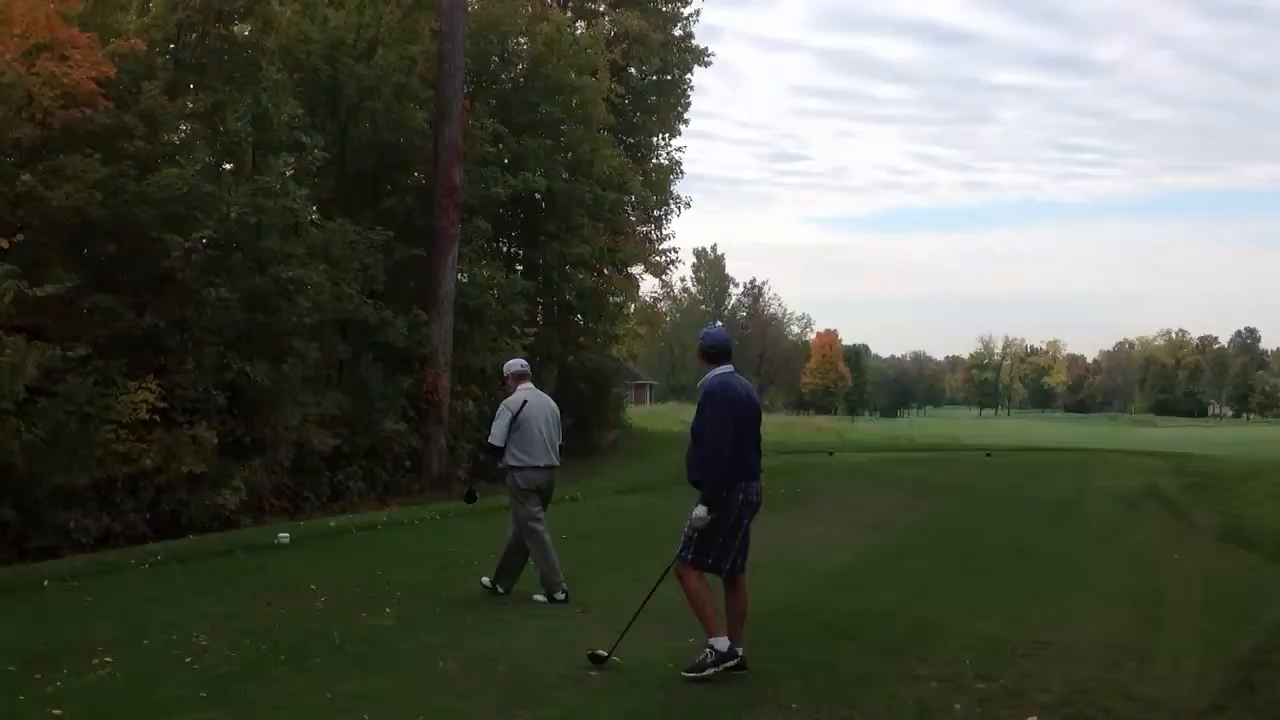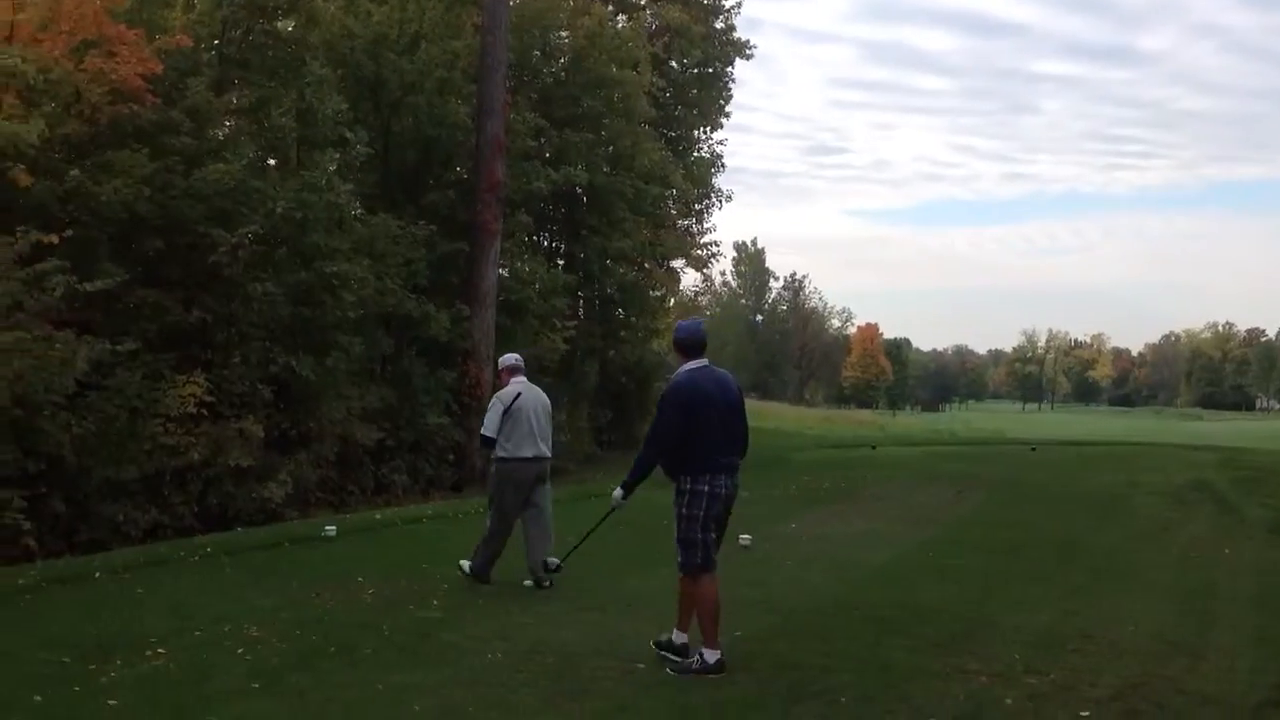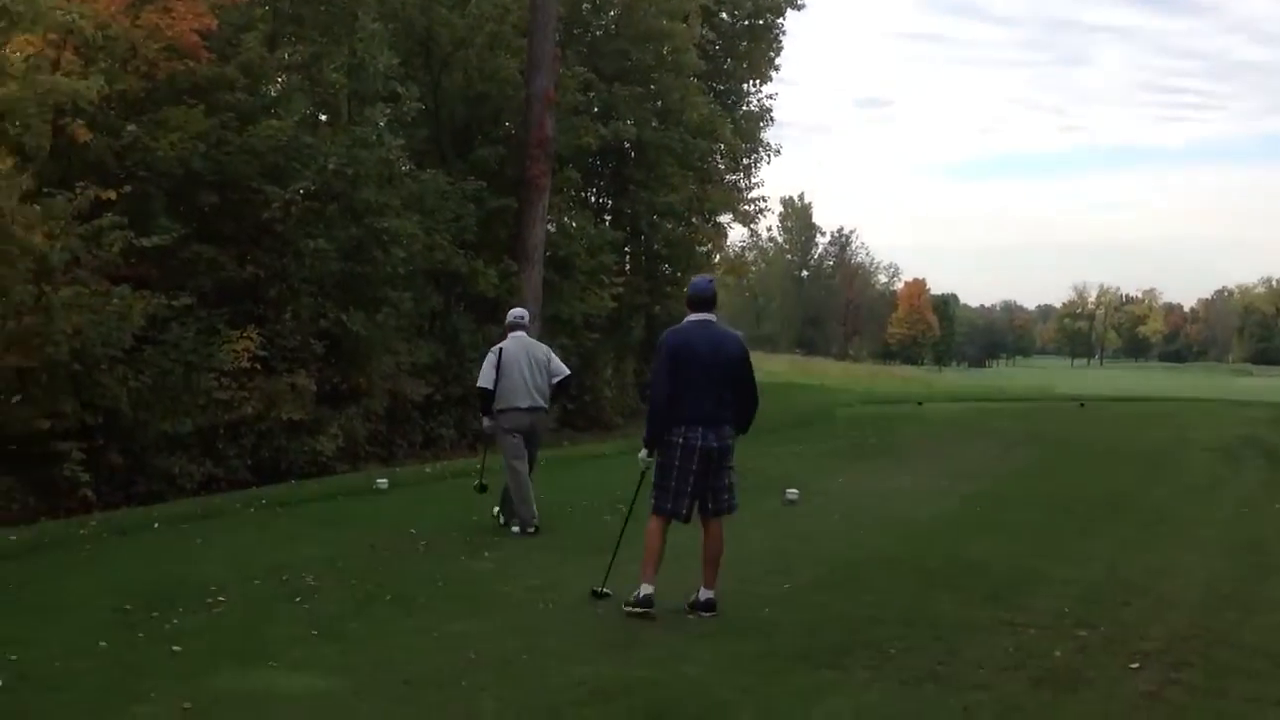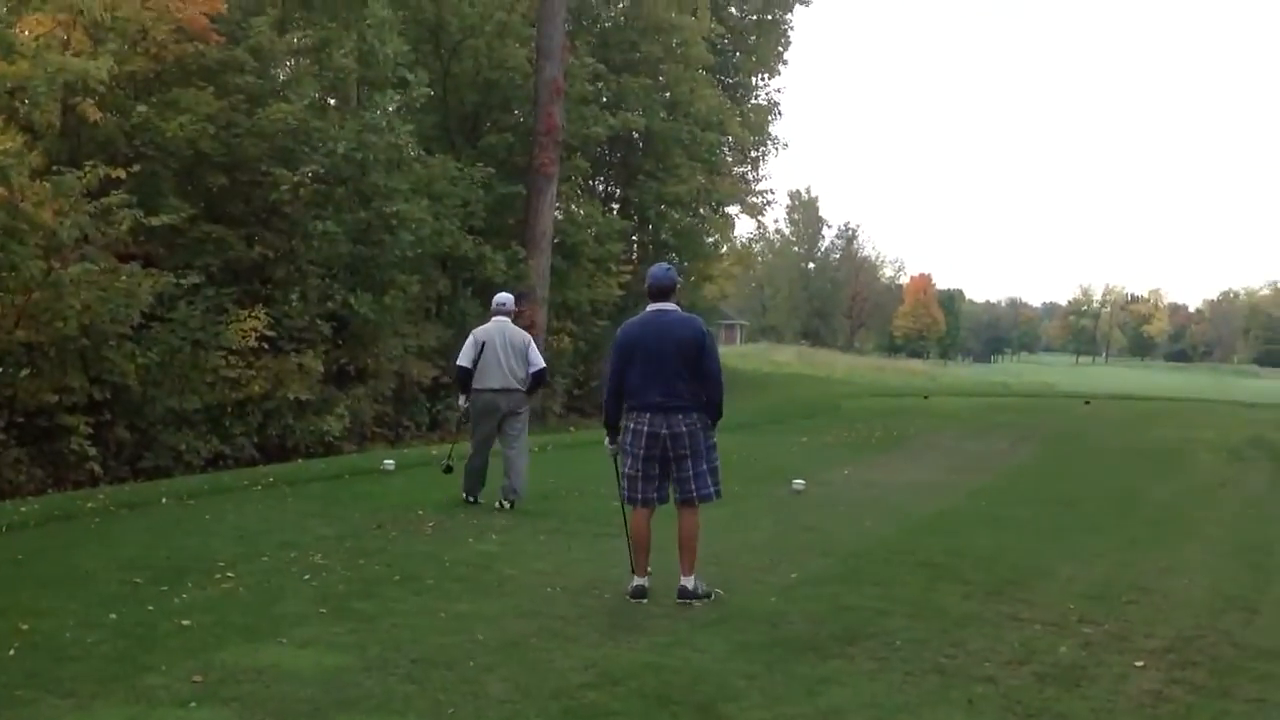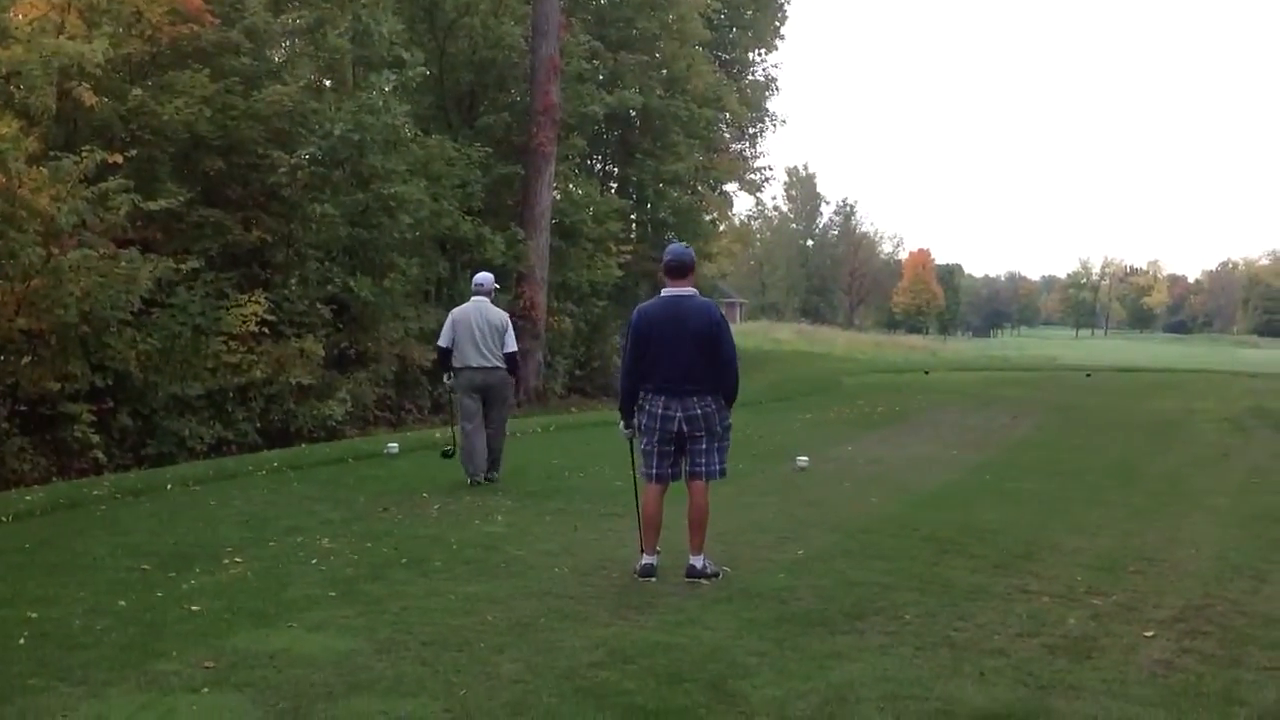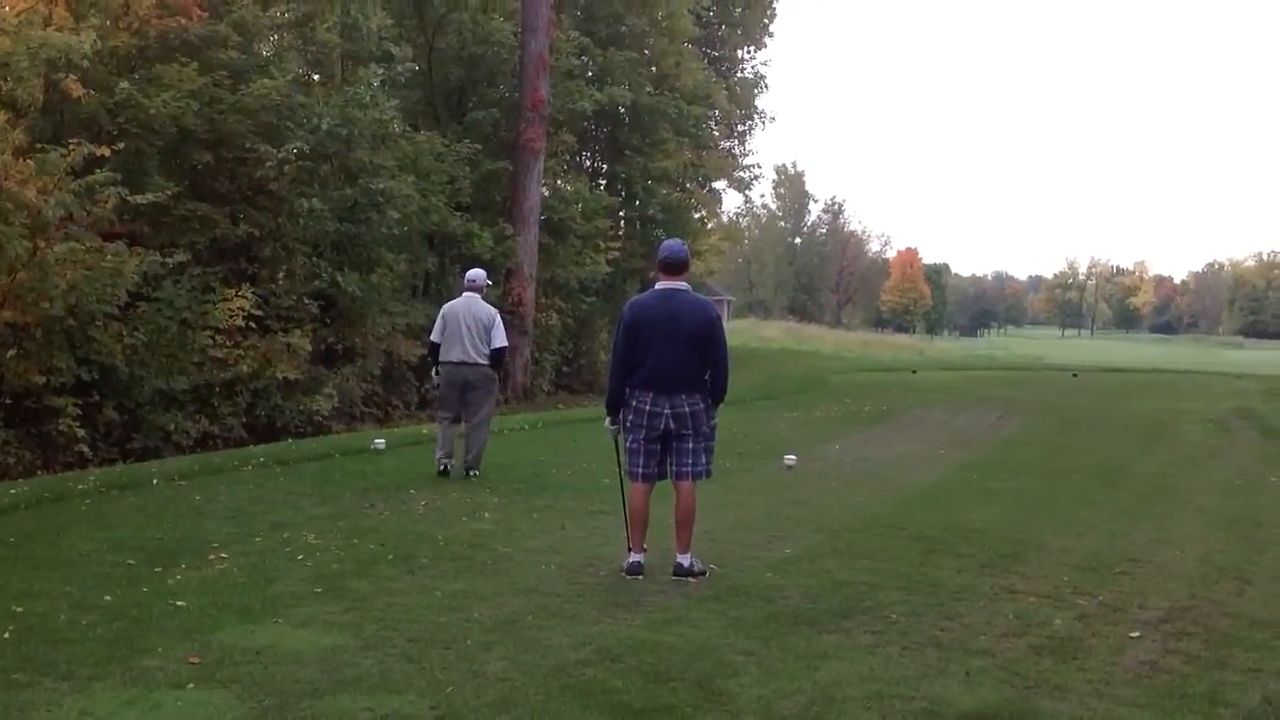
dt=0.7s
person 1, frame 1
left shoulder: (715, 390)
right shoulder: (744, 388)
left elbow: (718, 452)
left wrist: (707, 502)
left hip: (725, 493)
right hip: (746, 489)
left knee: (688, 565)
right knee: (733, 572)
left ankle: (719, 644)
right ankle: (733, 649)
person 1, frame 2
left shoulder: (680, 388)
right shoulder: (728, 381)
left elbow: (657, 444)
right elbow: (741, 436)
left wrist: (627, 486)
left hip: (697, 483)
right hip: (726, 481)
left knee: (700, 568)
right knee: (695, 564)
left ankle: (711, 655)
right ankle: (678, 638)
person 1, frame 3
left shoulder: (673, 339)
right shoulder: (733, 341)
left elbow: (660, 396)
right elbow: (749, 396)
left wrist: (650, 442)
right wrist: (736, 430)
left hip: (682, 435)
right hip: (720, 436)
left knee: (660, 514)
right knee: (713, 518)
left ankle: (646, 590)
right ankle: (707, 594)
person 1, frame 4
left shoulder: (629, 331)
right shoulder: (695, 327)
left elbow: (615, 384)
right elbow: (713, 380)
left wrist: (612, 429)
right wrist: (711, 420)
left hip: (642, 423)
right hip: (687, 422)
left knee: (642, 505)
right knee: (689, 504)
left ankle: (639, 581)
right ankle: (688, 582)
person 1, frame 5
left shoulder: (644, 313)
right shoulder: (710, 312)
left elbow: (630, 368)
right elbow: (728, 365)
left wrist: (627, 413)
right wrist: (726, 404)
left hip: (657, 406)
right hip: (702, 406)
left knee: (654, 484)
right knee: (698, 485)
left ankle: (648, 560)
right ankle: (697, 562)
person 1, frame 6
left shoulder: (636, 307)
right shoulder: (705, 310)
left elbow: (619, 363)
right elbow: (719, 364)
left wrist: (613, 409)
right wrist: (712, 402)
left hip: (643, 403)
right hip: (690, 404)
left knee: (640, 483)
right knee: (685, 483)
left ankle: (635, 558)
right ankle: (683, 560)
person 2, frame 1
left shoulder: (510, 404)
right shoulder: (549, 403)
left elbow: (495, 446)
right elbow: (557, 443)
left wrist: (505, 456)
left hip: (522, 475)
right hip: (548, 473)
left knee: (533, 530)
right knee: (523, 527)
left ankle: (556, 589)
right ankle: (501, 581)
person 2, frame 2
left shoulder: (503, 396)
right shoulder: (542, 396)
left elbow: (487, 438)
left wrist: (499, 447)
left hip: (511, 465)
right hip: (540, 464)
left knee: (500, 519)
right knee: (538, 518)
left ankle: (479, 568)
right ankle: (542, 574)
person 2, frame 3
left shoulder: (498, 351)
right shoulder: (542, 350)
left elbow: (485, 388)
right elbow: (564, 378)
left wrist: (487, 415)
right wrist: (546, 400)
left hip: (508, 416)
right hip: (537, 415)
left knee: (517, 467)
right knee: (523, 466)
left ankle: (527, 521)
right ankle: (507, 511)
person 2, frame 4
left shoulder: (478, 333)
right shoulder: (523, 336)
left elbow: (463, 367)
right elbow: (540, 371)
left wrist: (463, 394)
right wrist: (527, 392)
left hip: (484, 397)
right hip: (515, 398)
left knee: (480, 447)
right knee: (515, 448)
left ankle: (472, 492)
right ankle: (510, 497)
person 2, frame 5
left shoulder: (456, 314)
right shoulder: (501, 316)
left elbow: (443, 348)
right elbow: (511, 353)
left wrist: (447, 371)
right wrist: (512, 376)
left hip: (466, 376)
right hip: (497, 376)
left knee: (471, 426)
right knee: (495, 425)
left ankle: (476, 475)
right ankle: (492, 471)
person 2, frame 6
left shoulder: (448, 308)
right shoulder: (491, 312)
left elbow: (434, 342)
right elbow: (499, 349)
left wrist: (436, 365)
right wrist: (494, 370)
left hip: (450, 370)
right hip: (481, 372)
left knee: (448, 417)
right knee: (477, 420)
left ankle: (444, 460)
right ankle: (472, 467)
